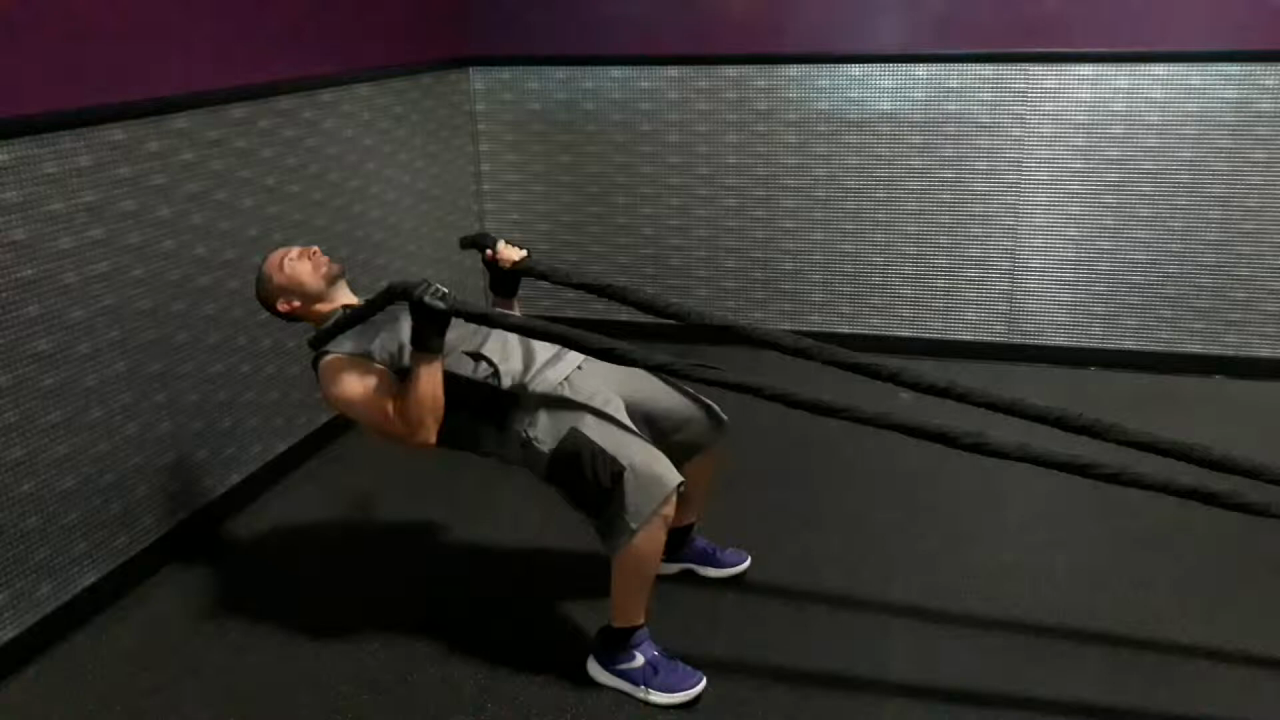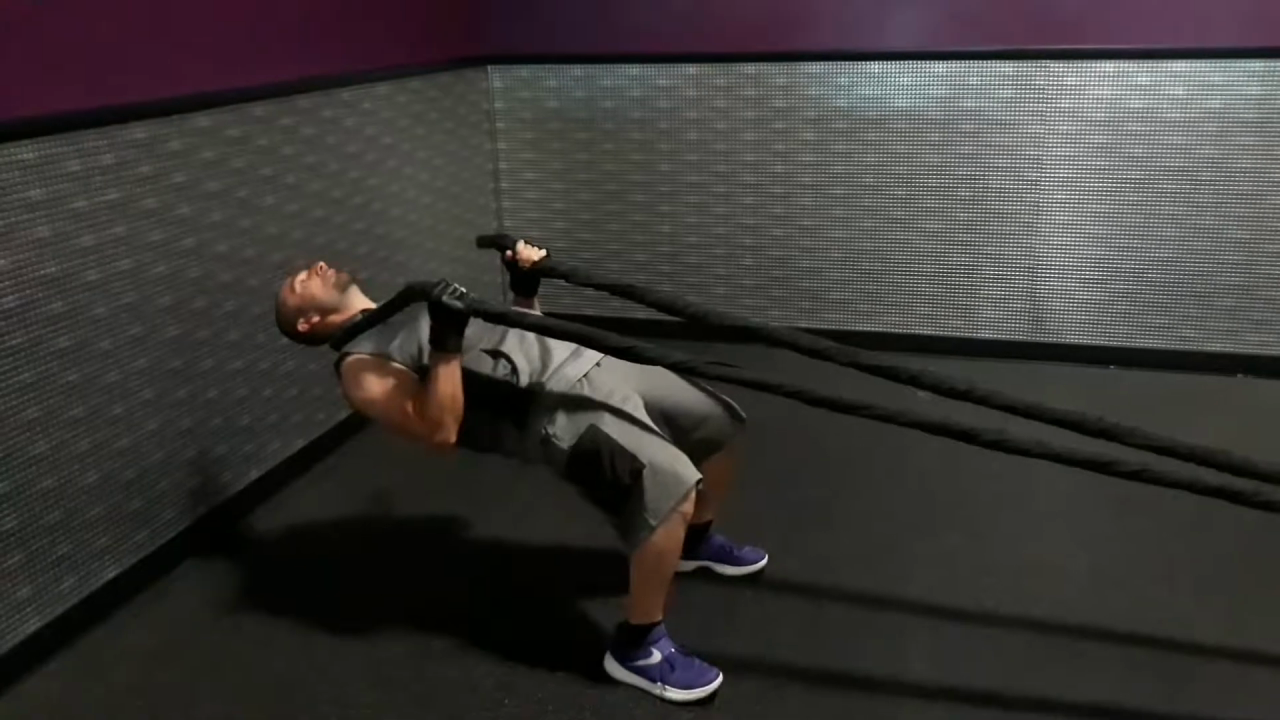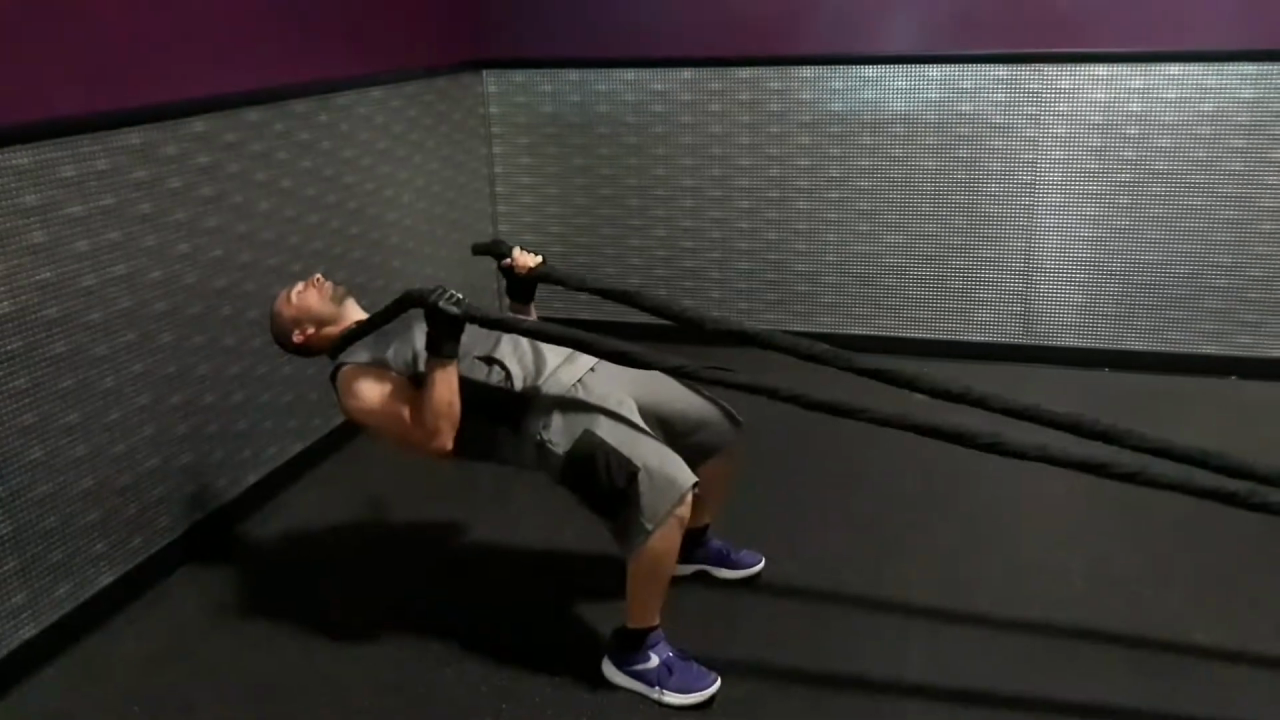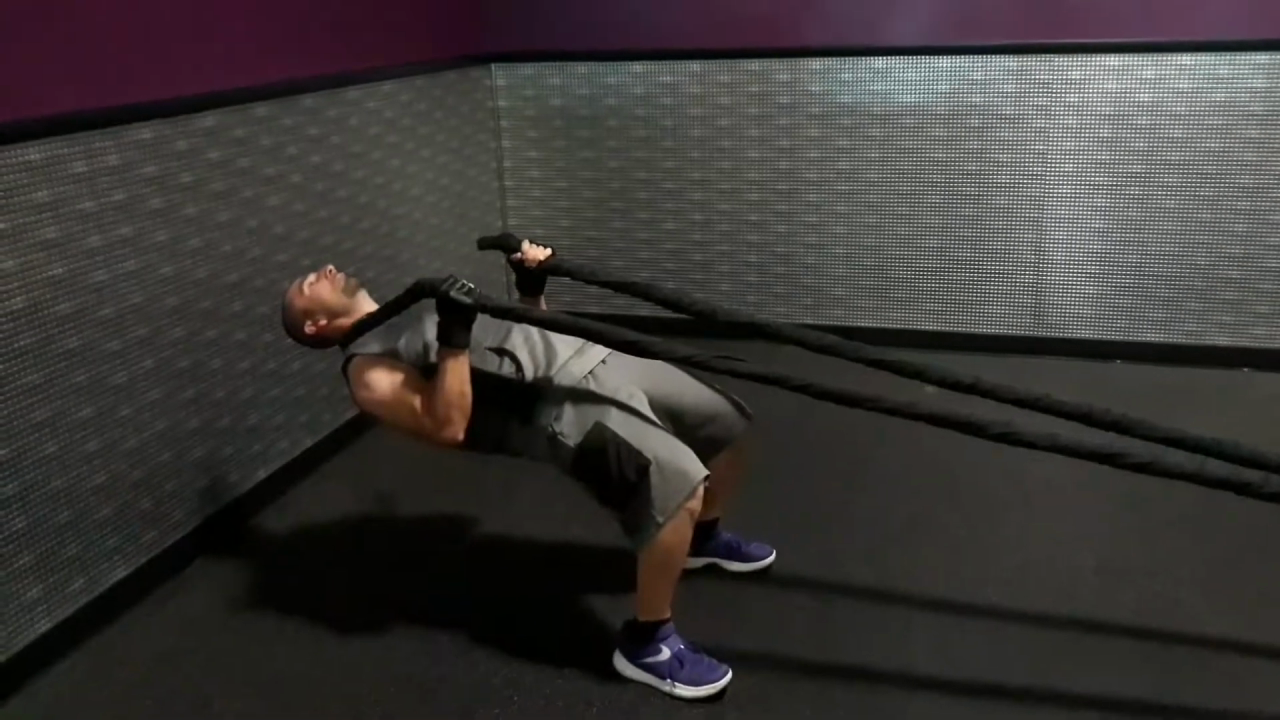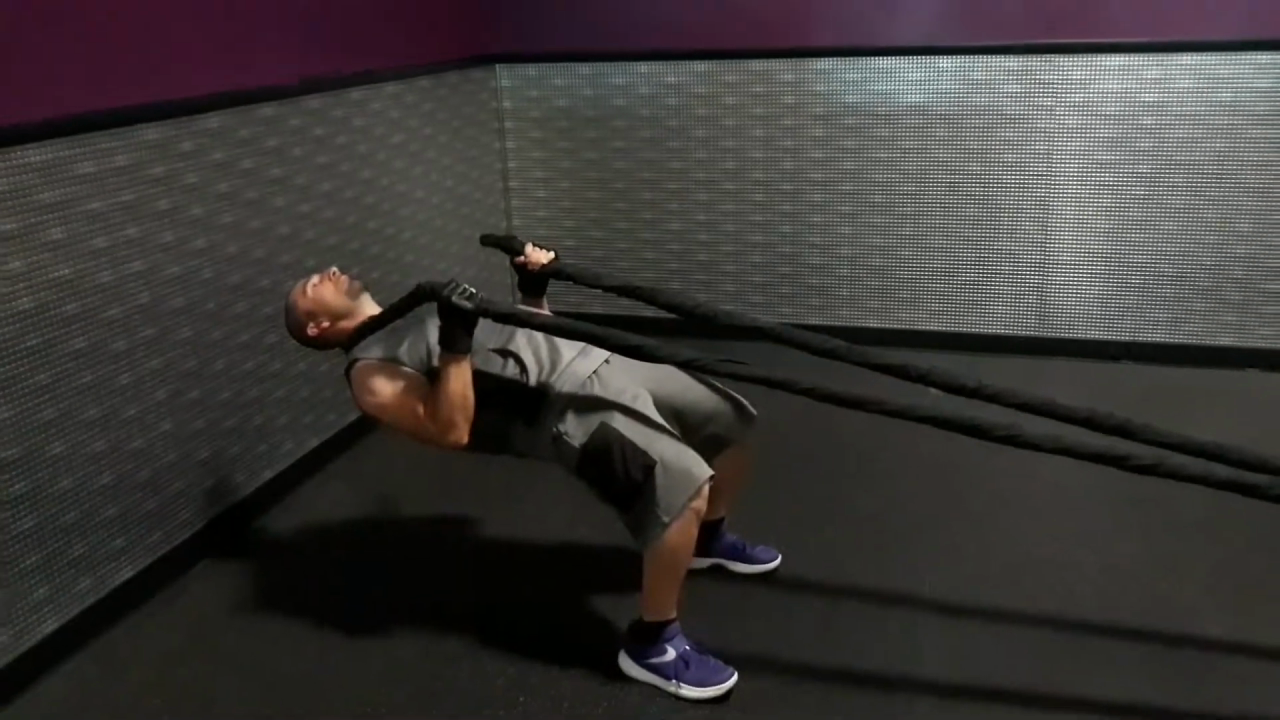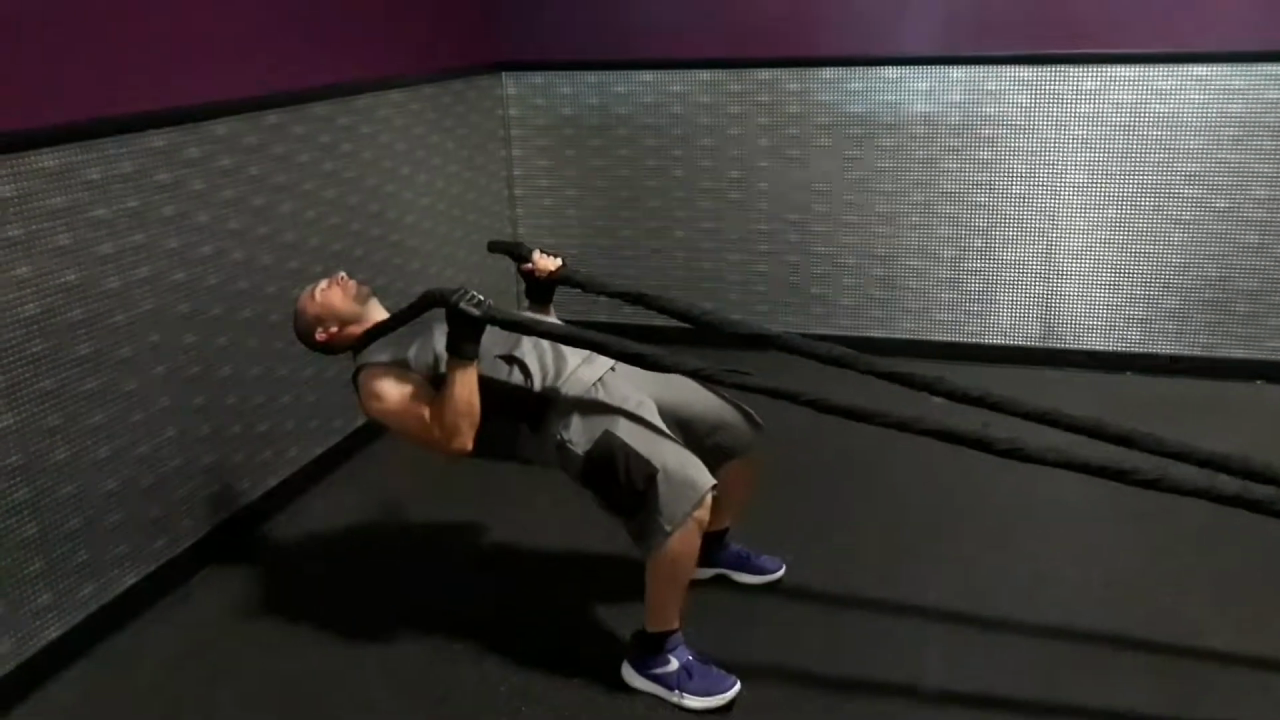
dt=0.7s
person 1, frame 1
left shoulder: (393, 309)
right shoulder: (338, 363)
right elbow: (420, 430)
left wrist: (505, 285)
right wrist: (427, 341)
right hip: (538, 407)
left knee: (702, 427)
right knee: (652, 488)
left ankle: (679, 544)
right ankle: (620, 650)
person 1, frame 2
left shoulder: (413, 314)
right shoulder: (360, 365)
right elbow: (440, 431)
left wrist: (524, 285)
right wrist: (446, 341)
right hip: (557, 403)
left knee: (720, 426)
right knee: (672, 486)
left ankle: (696, 540)
right ankle: (637, 646)
person 1, frame 3
left shoulder: (404, 325)
right shoulder: (355, 376)
right elbow: (437, 438)
left wrist: (521, 293)
right wrist: (443, 348)
right hip: (553, 409)
left knee: (718, 430)
right knee: (668, 490)
left ankle: (694, 545)
right ankle: (635, 650)
person 1, frame 4
left shoulder: (415, 317)
right shoulder: (367, 366)
right elbow: (448, 427)
left wrist: (531, 286)
right wrist: (454, 337)
right hip: (562, 403)
left knee: (728, 425)
right knee: (679, 483)
left ankle: (705, 537)
right ankle: (646, 643)
person 1, frame 5
left shoulder: (417, 318)
right shoulder: (370, 370)
right elbow: (452, 432)
left wrist: (534, 288)
right wrist: (455, 342)
right hip: (566, 401)
left knee: (731, 424)
right knee: (684, 484)
left ankle: (709, 539)
right ankle: (651, 644)
person 1, frame 6
left shoulder: (422, 327)
right shoulder: (377, 375)
right elbow: (456, 437)
left wrist: (540, 293)
right wrist: (463, 347)
right hip: (572, 410)
left knee: (738, 434)
right knee: (687, 493)
left ankle: (713, 548)
right ankle: (654, 654)
